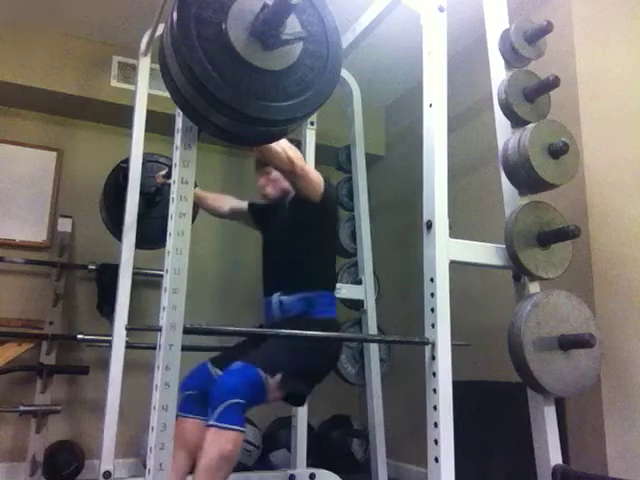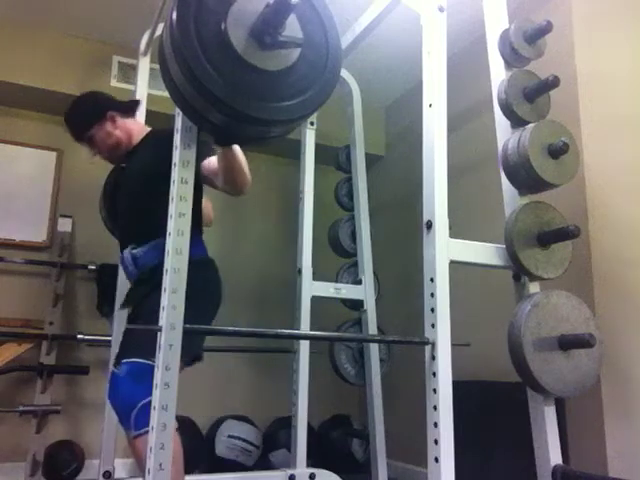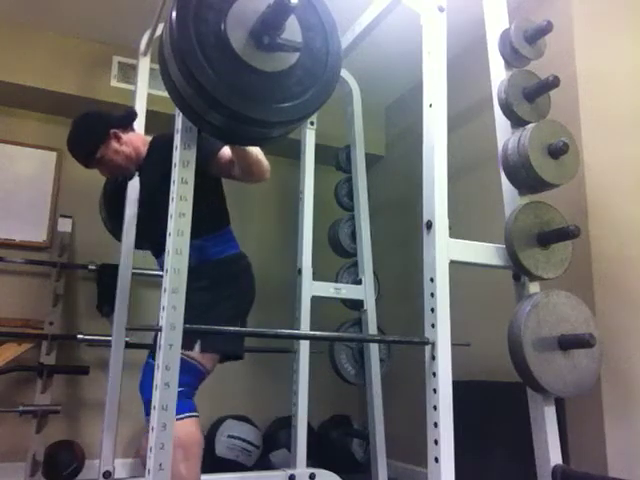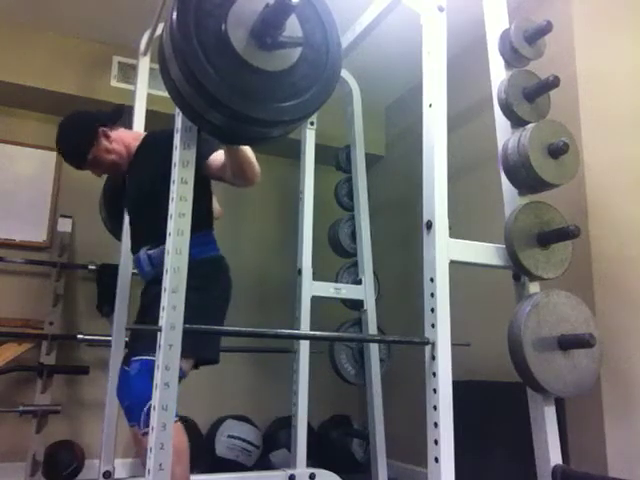
dt=0.7s
person 1, frame 1
left shoulder: (312, 201)
right shoulder: (270, 211)
left elbow: (294, 165)
right elbow: (224, 204)
left hip: (310, 330)
right hip: (279, 327)
left knee: (230, 391)
right knee: (194, 389)
person 1, frame 2
left shoulder: (171, 144)
right shoulder: (133, 164)
left elbow: (236, 184)
left hip: (184, 283)
right hip: (152, 287)
left knee: (135, 393)
right knee: (127, 392)
person 1, frame 3
left shoulder: (179, 147)
right shoulder: (146, 174)
left elbow: (257, 171)
left hip: (218, 280)
right hip: (190, 283)
right knee: (156, 389)
person 1, frame 4
left shoulder: (172, 145)
right shoulder: (135, 170)
left elbow: (246, 176)
right elbow: (212, 209)
left hip: (196, 281)
right hip: (162, 285)
left knee: (146, 394)
right knee: (134, 391)
